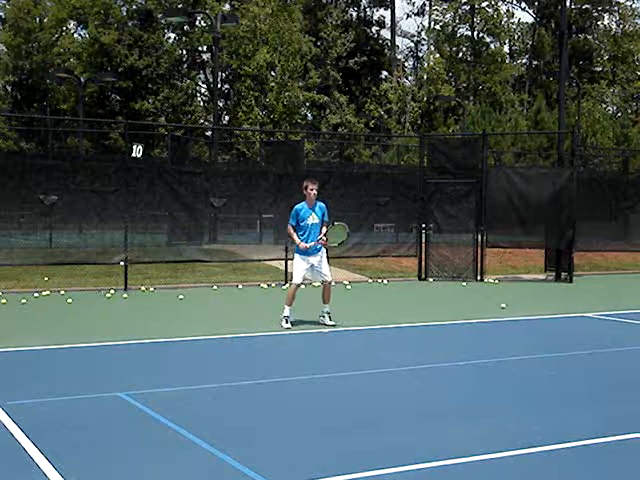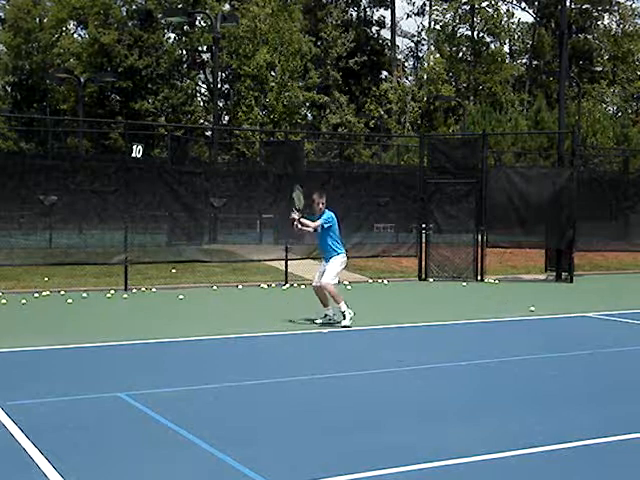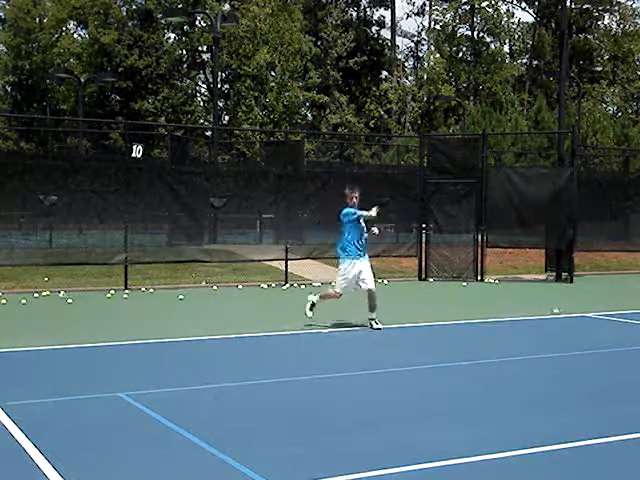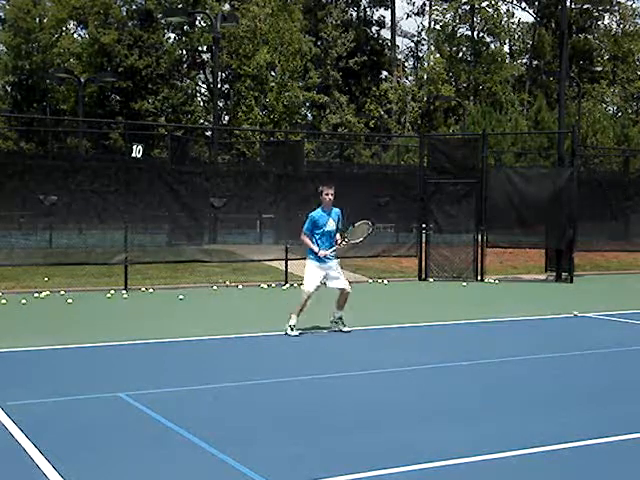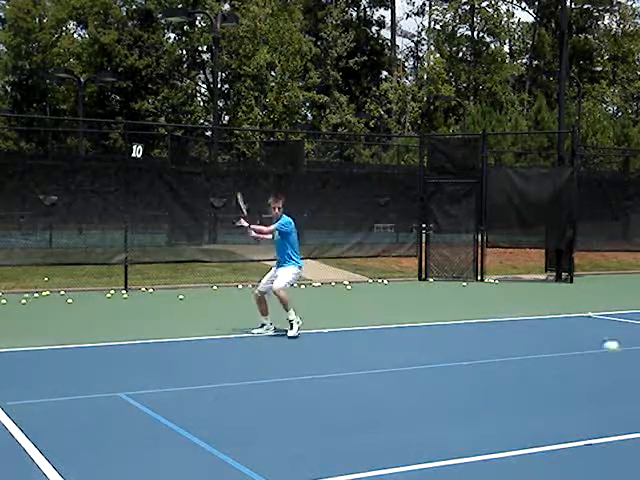
dt=0.7s
person 1, frame 1
left shoulder: (322, 207)
right shoulder: (298, 209)
right elbow: (290, 228)
left wrist: (322, 235)
right wrist: (299, 242)
left hip: (319, 252)
right hip: (302, 254)
left knee: (327, 282)
right knee: (296, 283)
left ankle: (325, 314)
right ankle: (286, 315)
person 1, frame 2
left shoulder: (328, 215)
right shoulder: (318, 216)
left elbow: (314, 225)
right elbow: (315, 229)
left wrist: (299, 219)
right wrist: (301, 227)
left hip: (337, 257)
right hip: (327, 258)
left knee: (326, 283)
right knee: (316, 285)
left ankle: (346, 312)
right ankle: (329, 315)
person 1, frame 3
left shoulder: (358, 213)
right shoulder: (346, 212)
right elbow: (371, 214)
left wrist: (373, 230)
right wrist: (373, 210)
left hip: (362, 258)
right hip: (348, 260)
left knee: (371, 290)
right knee: (337, 292)
left ankle: (372, 318)
right ankle: (314, 299)
person 1, frame 4
left shoulder: (337, 212)
right shoulder: (314, 216)
right elbow: (303, 236)
left wrist: (338, 238)
right wrist: (317, 250)
left hip: (331, 260)
right hip: (315, 261)
left knee: (346, 289)
right knee: (308, 291)
left ankle: (336, 320)
right ankle: (292, 324)
person 1, frame 5
left shoulder: (286, 221)
right shoulder: (274, 222)
left elbow: (267, 230)
left wrist: (248, 225)
right wrist: (257, 235)
left hip: (292, 266)
right hip: (279, 266)
left knee: (277, 287)
right knee: (259, 292)
left ankle: (293, 320)
right ankle: (267, 325)
